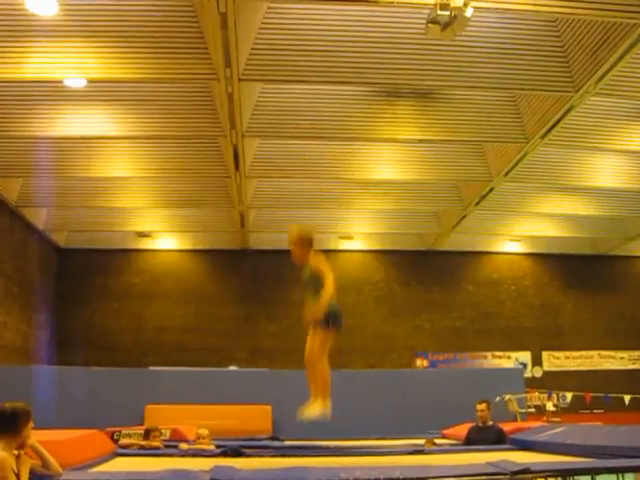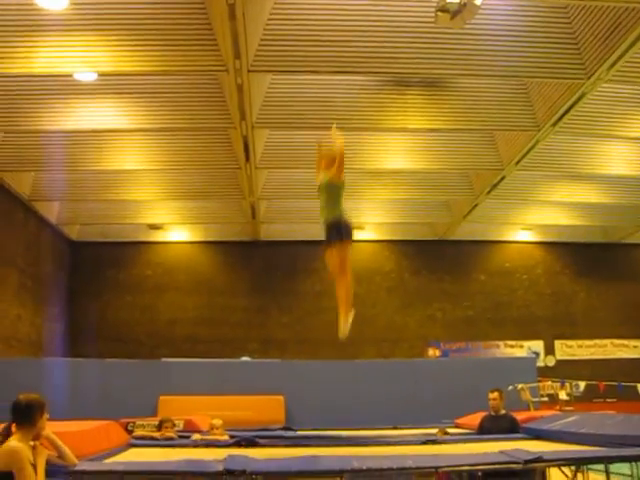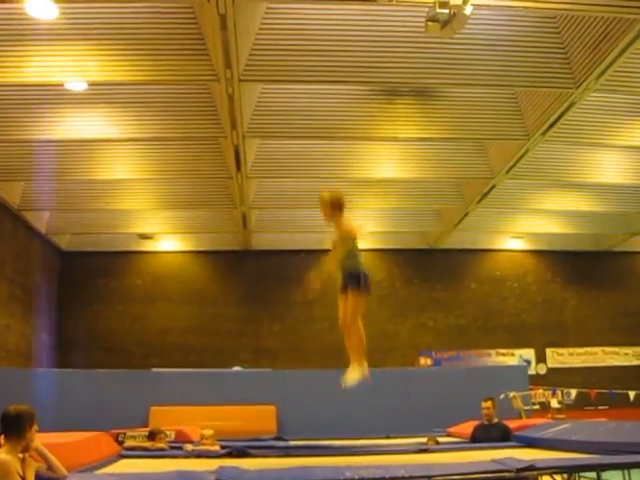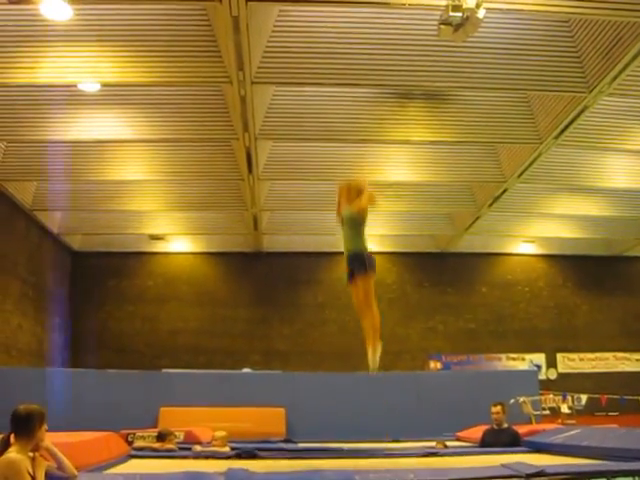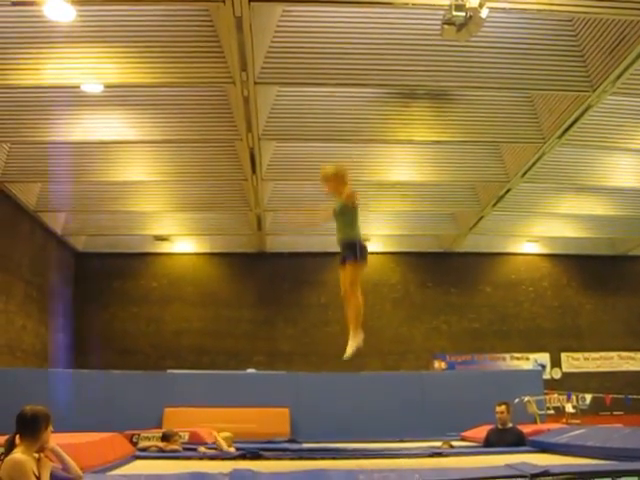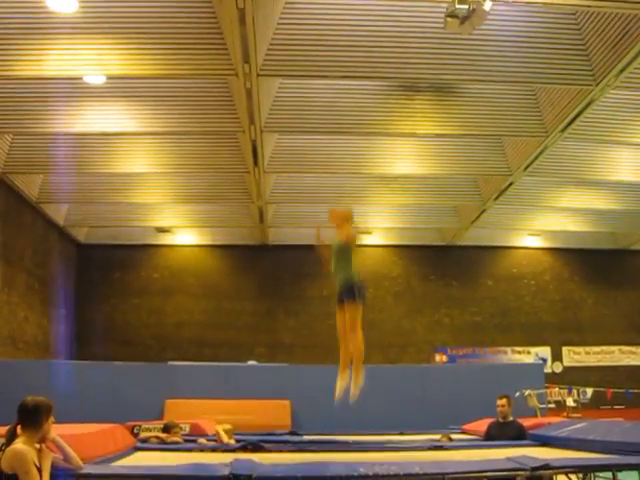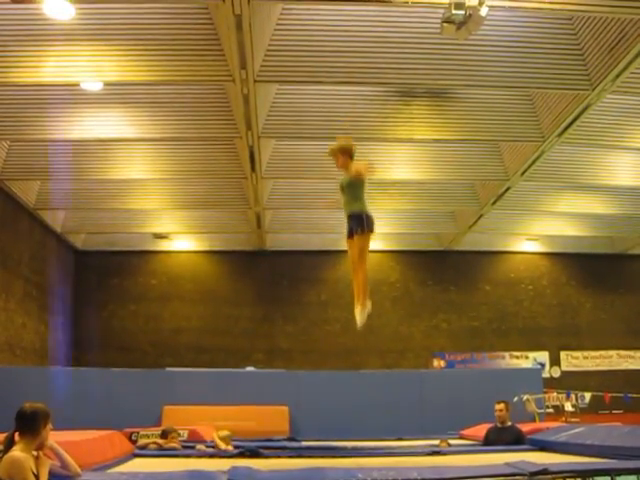
dt=0.7s
person 1, frame 1
left shoulder: (317, 261)
right shoulder: (307, 265)
left elbow: (330, 282)
left wrist: (321, 306)
right wrist: (309, 311)
left hip: (329, 316)
right hip: (320, 317)
left knee: (318, 357)
right knee: (309, 358)
left ankle: (323, 403)
right ankle: (316, 402)
person 1, frame 2
left shoulder: (336, 175)
right shoulder: (325, 179)
left elbow: (340, 152)
right elbow: (319, 171)
left wrist: (336, 137)
right wrist: (320, 151)
left hip: (338, 225)
right hip: (330, 226)
left knee: (343, 271)
right knee: (336, 273)
left ankle: (347, 311)
right ankle: (344, 311)
person 1, frame 3
left shoulder: (344, 226)
right shoulder: (338, 230)
left elbow: (353, 234)
right elbow: (334, 256)
right wrist: (318, 275)
left hip: (357, 277)
right hip: (347, 279)
left knee: (352, 321)
right knee: (344, 323)
left ankle: (360, 365)
right ankle: (355, 365)
person 1, frame 4
left shoulder: (359, 206)
right shoulder: (348, 210)
left elbow: (370, 198)
right elbow: (340, 214)
left wrist: (365, 188)
right wrist: (339, 200)
left hip: (361, 257)
right hip: (352, 259)
left knee: (368, 303)
right knee: (360, 306)
left ankle: (375, 343)
right ankle: (370, 345)
person 1, frame 5
left shoulder: (349, 197)
right shoulder: (340, 203)
left elbow: (348, 188)
left hip: (354, 247)
right hip: (346, 250)
left knee: (352, 291)
right knee: (346, 294)
left ankle: (355, 335)
right ankle: (355, 335)
person 1, frame 6
left shoulder: (348, 233)
right shoulder: (340, 237)
right elbow: (327, 256)
right wrist: (319, 240)
left hip: (351, 287)
right hip: (342, 287)
left knee: (353, 330)
right knee: (342, 335)
left ankle: (357, 374)
right ankle: (344, 374)
person 1, frame 7
left shoulder: (357, 168)
right shoulder: (347, 175)
left elbow: (365, 170)
left wrist: (368, 168)
left hip: (361, 219)
right hip: (352, 221)
left knee: (360, 264)
right knee: (355, 266)
left ankle: (363, 303)
right ankle: (360, 304)
